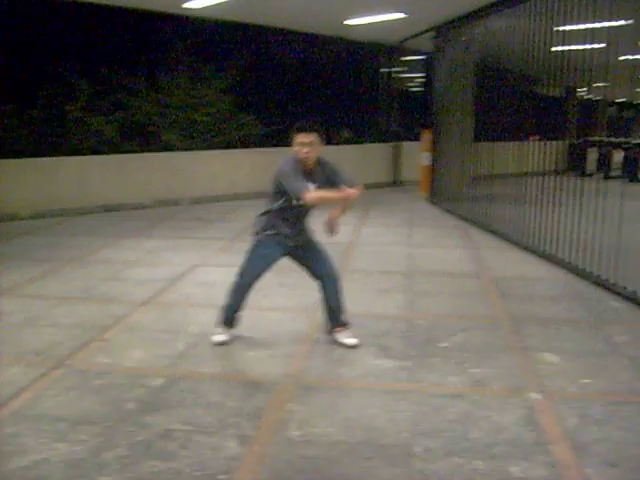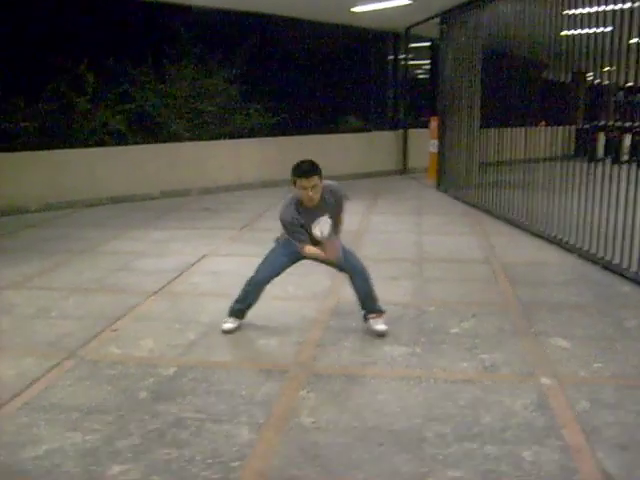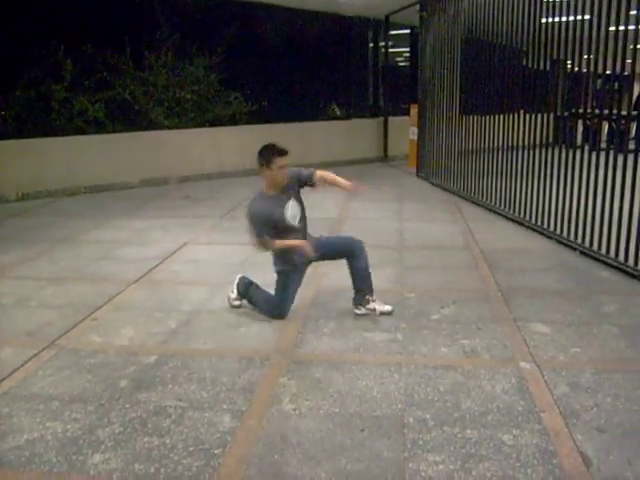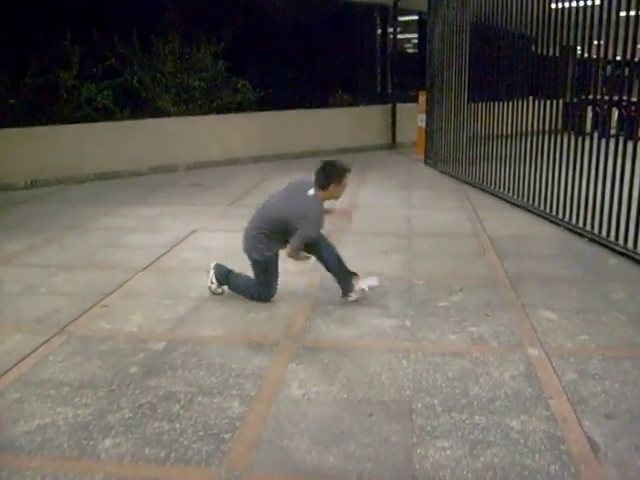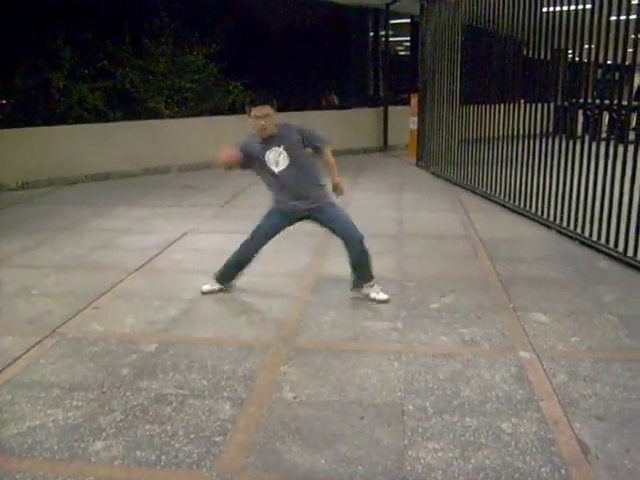
dt=1s
person 1, frame 1
left shoulder: (325, 167)
right shoulder: (289, 167)
left elbow: (353, 190)
right elbow: (308, 199)
left wrist: (336, 214)
right wrist: (344, 195)
left hip: (299, 235)
right hip: (272, 235)
left knee: (329, 275)
right knee: (245, 280)
left ankle: (338, 326)
right ankle: (226, 324)
person 1, frame 2
left shoulder: (332, 190)
right shoulder: (288, 213)
right elbow: (305, 248)
left wrist: (336, 234)
right wrist: (326, 255)
left hip: (327, 243)
right hip: (293, 244)
left knee: (358, 269)
right knee: (260, 278)
left ankle: (373, 314)
right ankle: (236, 314)
person 1, frame 3
left shoulder: (291, 177)
right shoulder: (258, 209)
left elbow: (319, 176)
right elbow: (263, 244)
left wrist: (343, 183)
right wrist: (296, 243)
left hip: (308, 243)
right hip: (290, 258)
left knee: (355, 247)
right knee: (279, 312)
left ankle: (364, 301)
right ankle: (244, 287)
person 1, frame 4
left shoulder: (308, 183)
right shoulder: (312, 219)
right elbow: (292, 252)
left wrist: (328, 211)
right wrist: (303, 257)
left hip: (273, 228)
right hip: (259, 240)
left knee: (323, 247)
right knee: (265, 294)
left ankle: (350, 285)
right ankle: (221, 274)
person 1, frame 5
left shoulder: (293, 131)
right shoulder: (249, 145)
left elbow: (324, 147)
right elbow: (226, 164)
left wrist: (335, 177)
right wrist: (225, 158)
left hip: (317, 199)
right hip: (286, 205)
left knee: (353, 237)
right knee: (252, 243)
left ankle: (364, 283)
right ankle: (222, 280)
